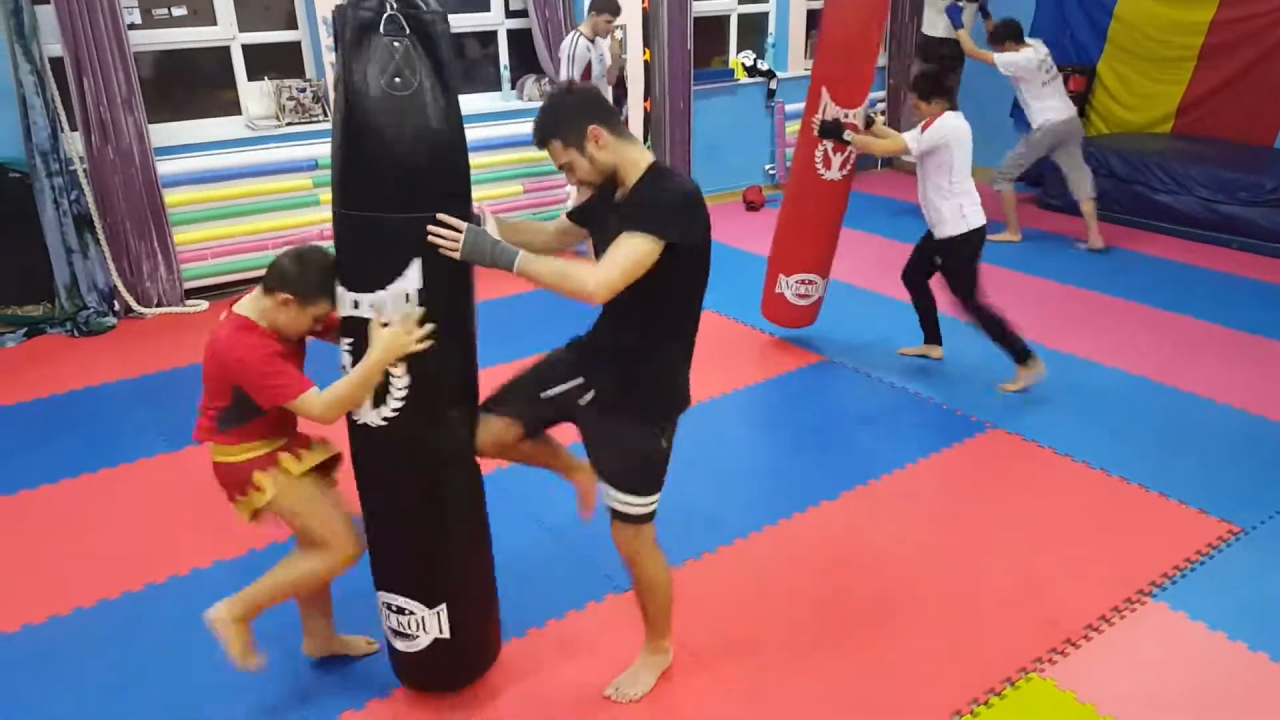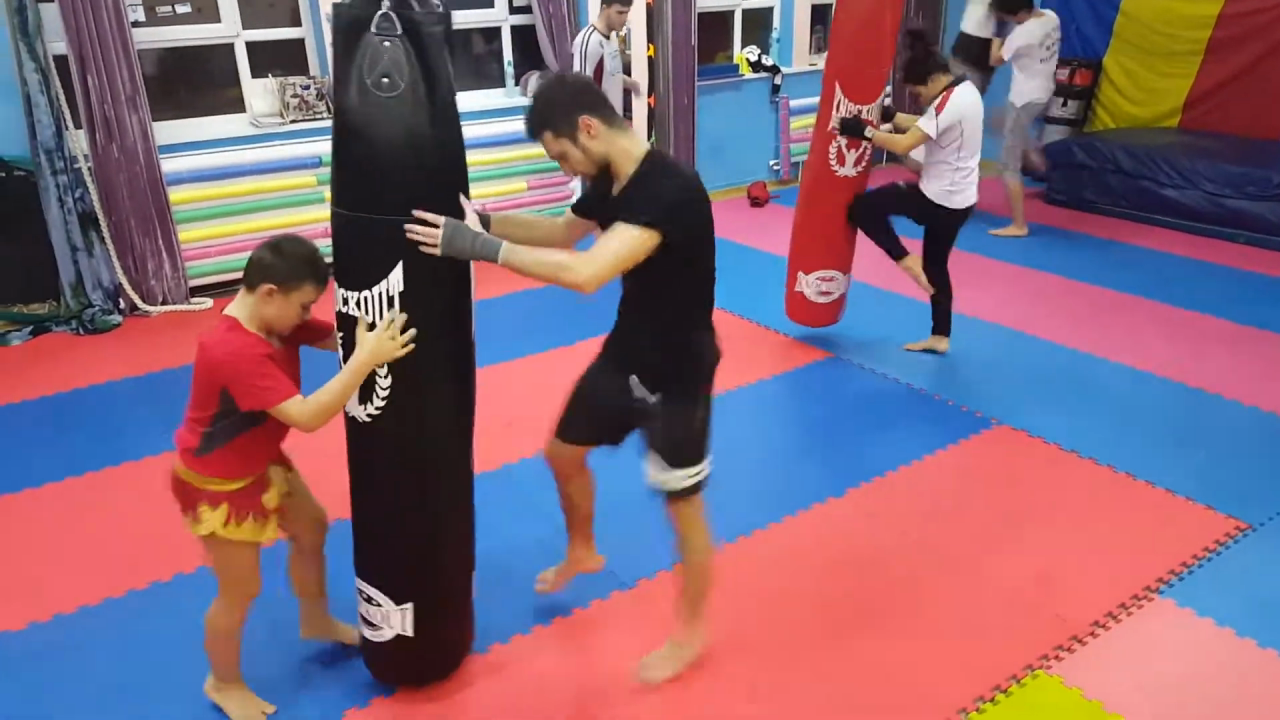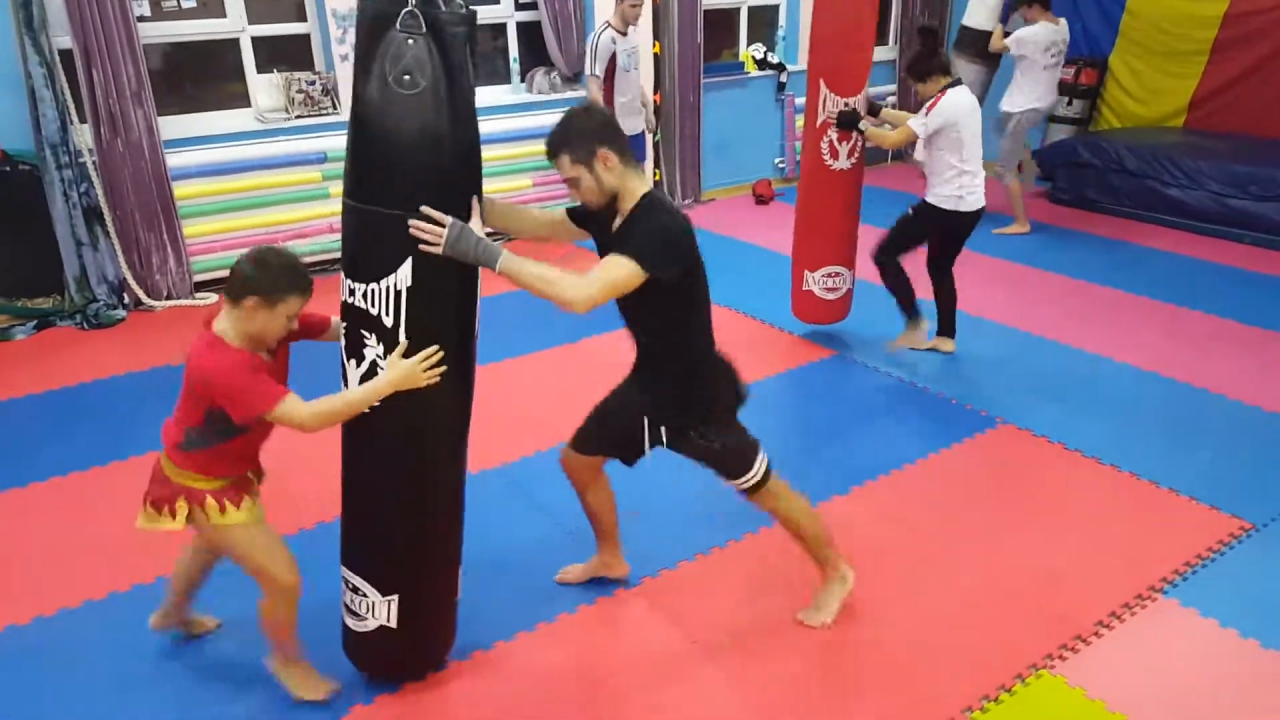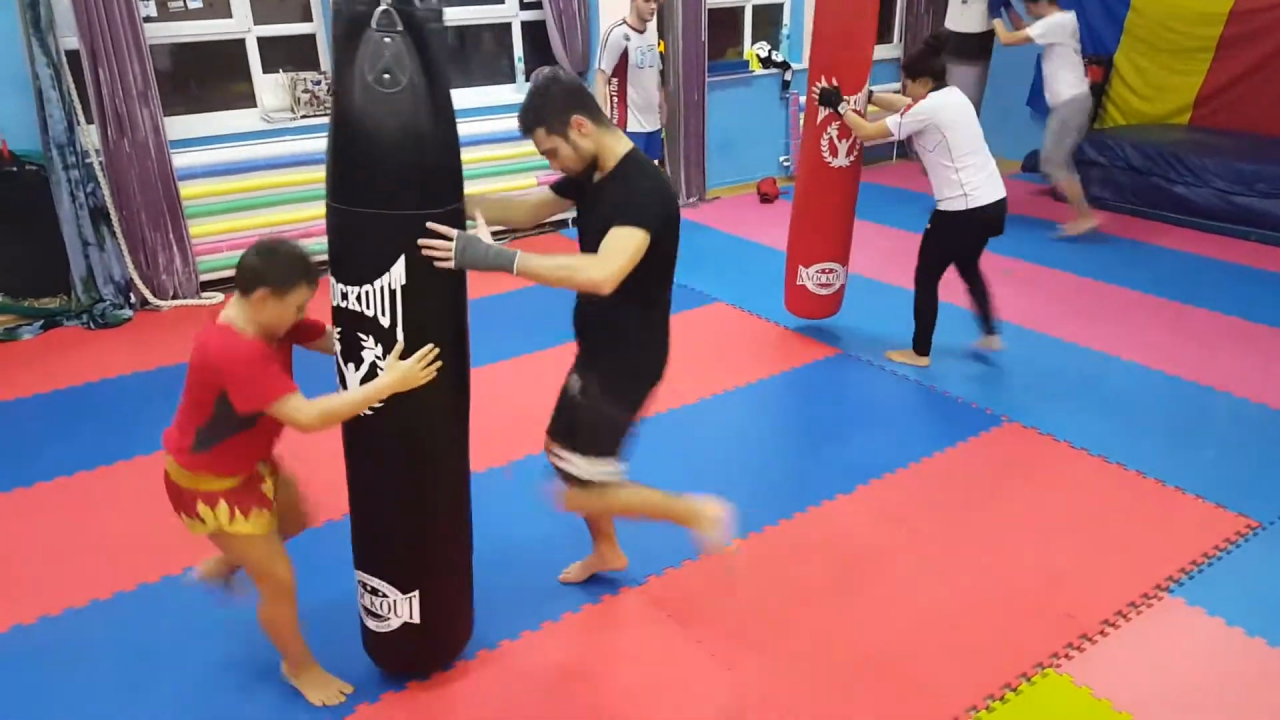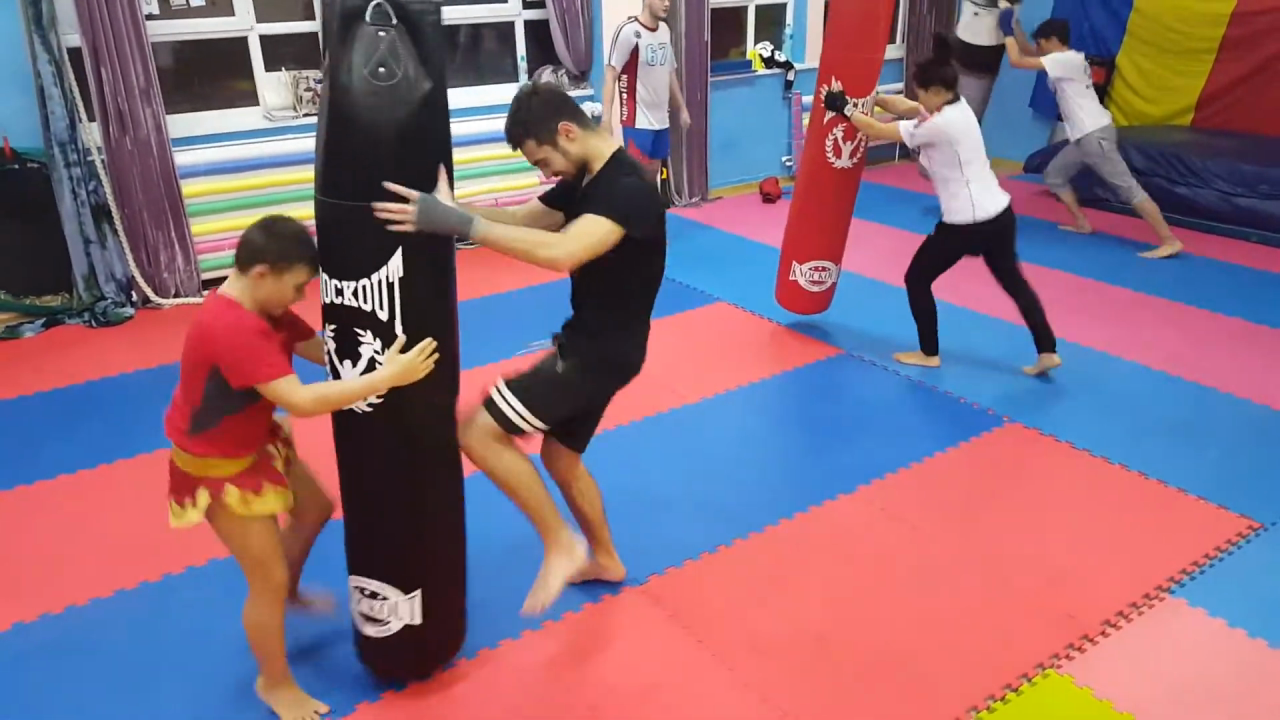
dt=0.2s
person 1, frame 1
left shoulder: (674, 199)
right shoulder: (610, 193)
left elbow: (596, 284)
right elbow: (555, 237)
left wrist: (497, 255)
right wrist: (485, 227)
left hip: (647, 387)
right hip: (596, 355)
left knee: (631, 537)
right knee: (485, 433)
left ankle: (658, 648)
right ankle: (581, 471)
person 1, frame 2
left shoulder: (673, 190)
right shoulder: (611, 182)
left elbow: (587, 271)
right elbow: (562, 231)
left wrist: (482, 247)
right wrist: (481, 220)
left hip: (676, 371)
right hip: (626, 348)
left knee: (682, 510)
right knee: (564, 453)
left ankle: (689, 630)
right ankle: (581, 552)
person 1, frame 3
left shoulder: (661, 231)
right shoulder: (611, 212)
left elbow: (581, 295)
right elbow: (539, 224)
left wrist: (482, 253)
right wrist: (470, 206)
left hip: (694, 398)
right hip: (651, 378)
left knee: (762, 490)
right knee: (576, 460)
left ankle: (835, 572)
right ankle: (610, 558)
person 1, frame 4
left shoulder: (645, 189)
right shoulder: (591, 174)
left elbow: (602, 276)
right elbow: (525, 209)
left wrist: (493, 257)
left hip: (623, 362)
right hip: (597, 349)
left knee: (581, 492)
right knee: (562, 448)
left ankle: (697, 513)
right ankle: (605, 550)
person 1, frame 5
left shoulder: (627, 189)
right shoulder: (584, 179)
left elbow: (561, 253)
right elbow: (523, 218)
left wrist: (455, 222)
right wrist: (445, 212)
left hip: (603, 350)
right hip: (590, 343)
left knee: (474, 432)
right knee: (560, 452)
left ankle: (562, 545)
right ankle: (604, 558)
person 2, frame 1
left shoulder: (278, 313)
right shoulder: (244, 348)
right elbow: (322, 409)
left wrist: (390, 333)
right wrist: (383, 355)
left hip: (277, 443)
right hip: (249, 456)
left knee: (318, 539)
right knee: (344, 546)
left ankle: (321, 637)
right ankle: (234, 612)
person 2, frame 2
left shoulder: (272, 317)
right shoulder: (232, 350)
left elbow: (334, 336)
right elbow: (306, 416)
left wrist: (376, 338)
right wrist: (366, 359)
left hip: (258, 462)
right hip: (219, 484)
left knee: (312, 528)
right knee: (241, 591)
left ankle: (317, 620)
person 2, frame 3
left shoulder: (266, 321)
right shoulder: (221, 367)
left elbow: (337, 329)
right elbow: (306, 418)
right wrist: (389, 382)
left hip: (234, 460)
right hip: (202, 482)
left knee: (215, 542)
right knee: (284, 579)
left ankle: (173, 614)
right ankle: (287, 659)
person 2, frame 4
left shoulder: (265, 322)
right shoulder: (228, 354)
left elbow: (334, 340)
right elbow: (308, 417)
right wrist: (388, 384)
left hip: (246, 460)
right hip: (212, 482)
left knee: (296, 518)
right knee: (278, 582)
left ankle: (226, 562)
right ankle: (299, 666)
person 2, frame 5
left shoulder: (260, 307)
right shoulder: (230, 327)
left elbow: (322, 350)
right elbow: (302, 401)
right wrist: (387, 377)
left hip: (256, 440)
right hip: (217, 467)
left knee: (316, 508)
right knee: (268, 578)
left ankle: (287, 591)
person 3, frame 1
left shoulder: (941, 127)
right shoulder: (949, 124)
left elbow: (885, 149)
right elbow: (897, 138)
left wrist: (843, 134)
right wrist: (866, 122)
left hip: (959, 231)
right hip: (951, 226)
left knee: (970, 302)
right knee: (913, 275)
left ankle: (1028, 362)
right ankle: (932, 344)
person 3, frame 2
left shoulder: (949, 104)
right shoulder: (966, 92)
left elbow: (905, 144)
right elbow: (920, 127)
left wrist: (863, 130)
right wrist: (889, 116)
left hip: (938, 199)
right hip: (956, 199)
left knee: (860, 207)
right knee: (935, 263)
left ankle: (907, 261)
right ankle: (940, 336)
person 3, frame 3
left shoulder: (942, 105)
right shoulder: (963, 96)
left elbow: (893, 140)
right elbow: (913, 123)
left wrist: (857, 123)
right wrist: (876, 111)
left hip: (945, 206)
right hip: (970, 205)
left knee: (886, 255)
right knee: (940, 267)
left ankle: (915, 325)
right ankle: (945, 337)
person 3, frame 4
left shoulder: (925, 110)
right shoulder: (954, 97)
left elbow: (867, 132)
right elbow: (902, 104)
left wrist: (839, 104)
right wrist: (864, 96)
left hip: (960, 209)
right hip: (993, 201)
left knee: (927, 277)
right knee: (968, 266)
left ankle: (919, 352)
right ankle: (990, 334)
person 3, frame 5
left shoulder: (938, 124)
right shoulder: (957, 109)
left elbow: (878, 131)
right elbow: (905, 107)
left wrist: (845, 108)
left hip: (966, 221)
right hip: (999, 212)
left knee: (917, 279)
right knee: (1012, 280)
left ankle: (929, 353)
right ankle: (1046, 352)
person 4, frame 1
left shoulder: (1019, 60)
right shoulder: (1037, 46)
left elbow: (972, 52)
right elbow: (1001, 32)
left wrist: (957, 22)
right wrist: (985, 16)
left hip: (1049, 126)
right hip: (1071, 122)
left knee: (1004, 174)
right knee: (1080, 179)
left ankle: (1013, 231)
right ankle: (1094, 237)
person 4, frame 2
left shoulder: (1022, 34)
left elbow: (995, 60)
left wrist: (999, 35)
left hip: (1024, 102)
right hip: (1042, 97)
left knee: (1010, 164)
right knee: (1004, 118)
left ankle: (1019, 225)
right ankle: (1032, 152)
person 4, frame 3
left shoulder: (1029, 35)
right shoulder: (1062, 26)
left elbow: (994, 47)
left wrist: (1001, 22)
left hip: (1025, 108)
right hip: (1045, 103)
left knee: (1006, 166)
right knee: (1005, 124)
left ankle: (1021, 223)
right ankle: (1026, 161)
person 4, frame 4
left shoulder: (1055, 23)
right shoulder: (1066, 19)
left elbow: (1007, 39)
right elbow: (1025, 29)
left hip: (1070, 100)
right hip: (1074, 98)
left knee: (1052, 162)
right knee: (1059, 159)
left ankle: (1086, 216)
right ankle: (1082, 213)
person 4, frame 5
left shoulder: (1066, 60)
right shoulder: (1069, 58)
left elbow: (1017, 61)
right elbow: (1028, 52)
left wrist: (1007, 31)
right wrist: (1013, 25)
left hip: (1096, 135)
right hip: (1085, 135)
left knee: (1128, 188)
right knee: (1053, 175)
left ankle: (1170, 241)
right ankle: (1082, 223)
